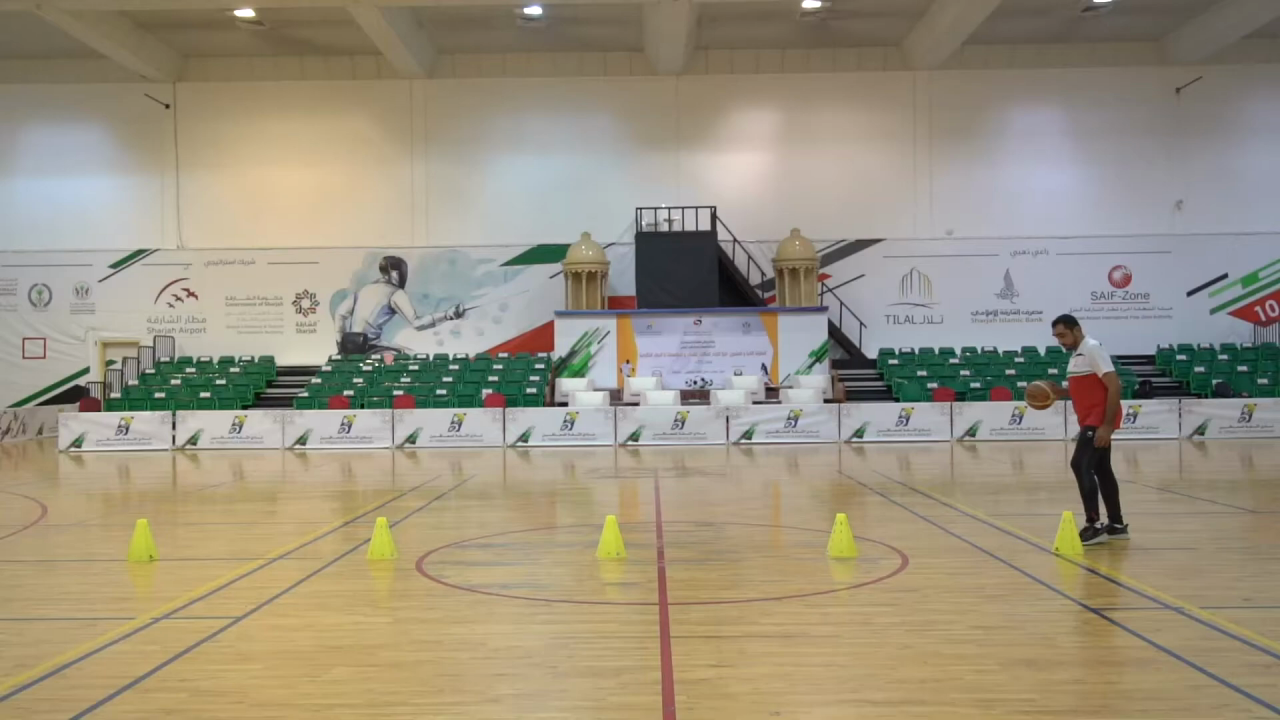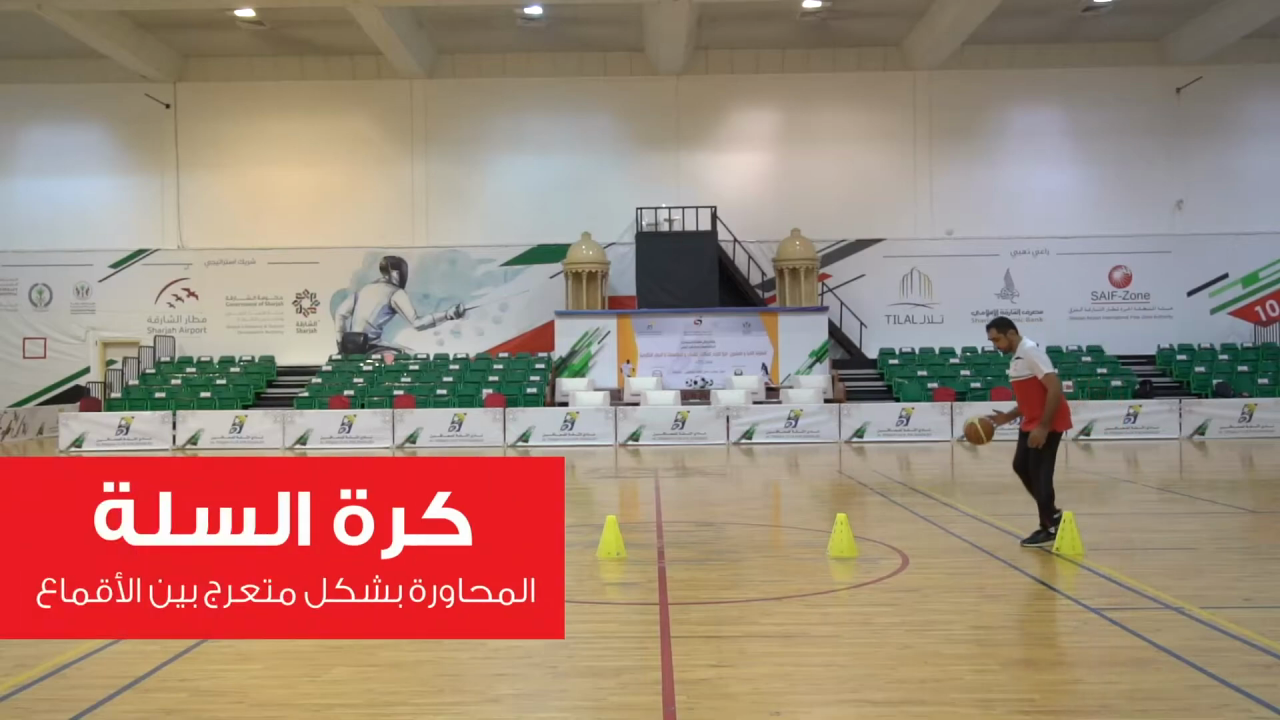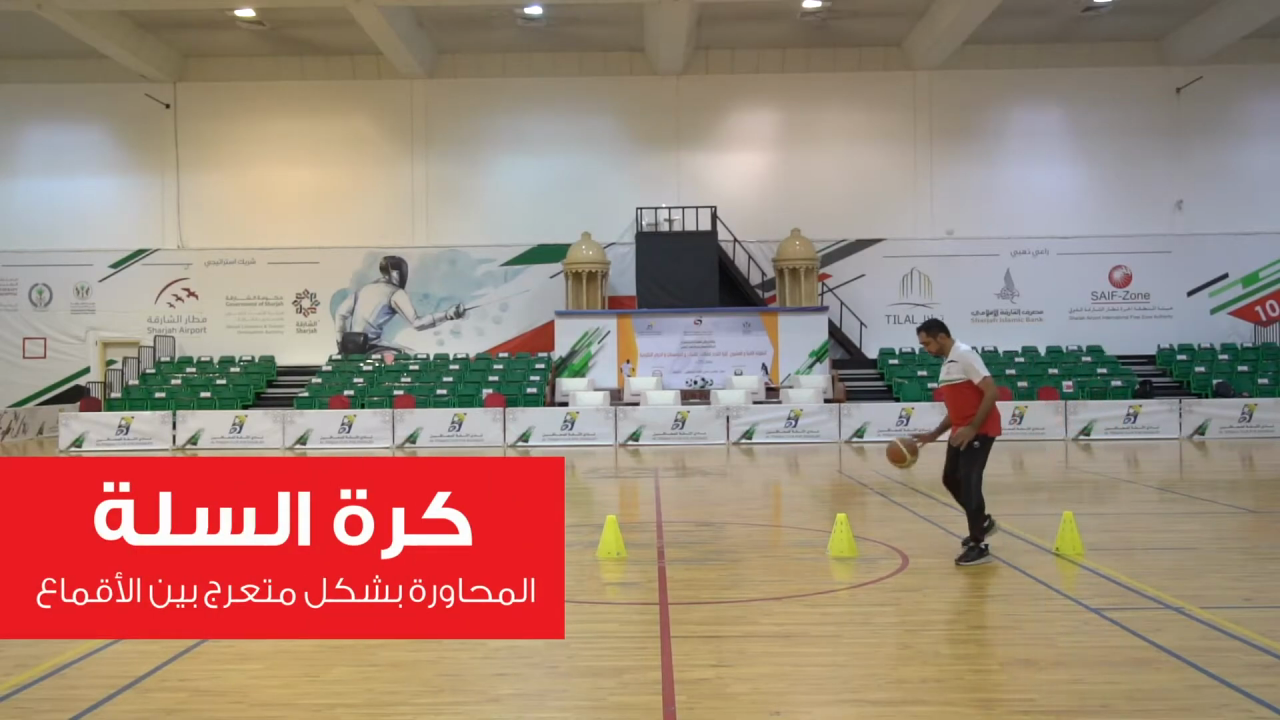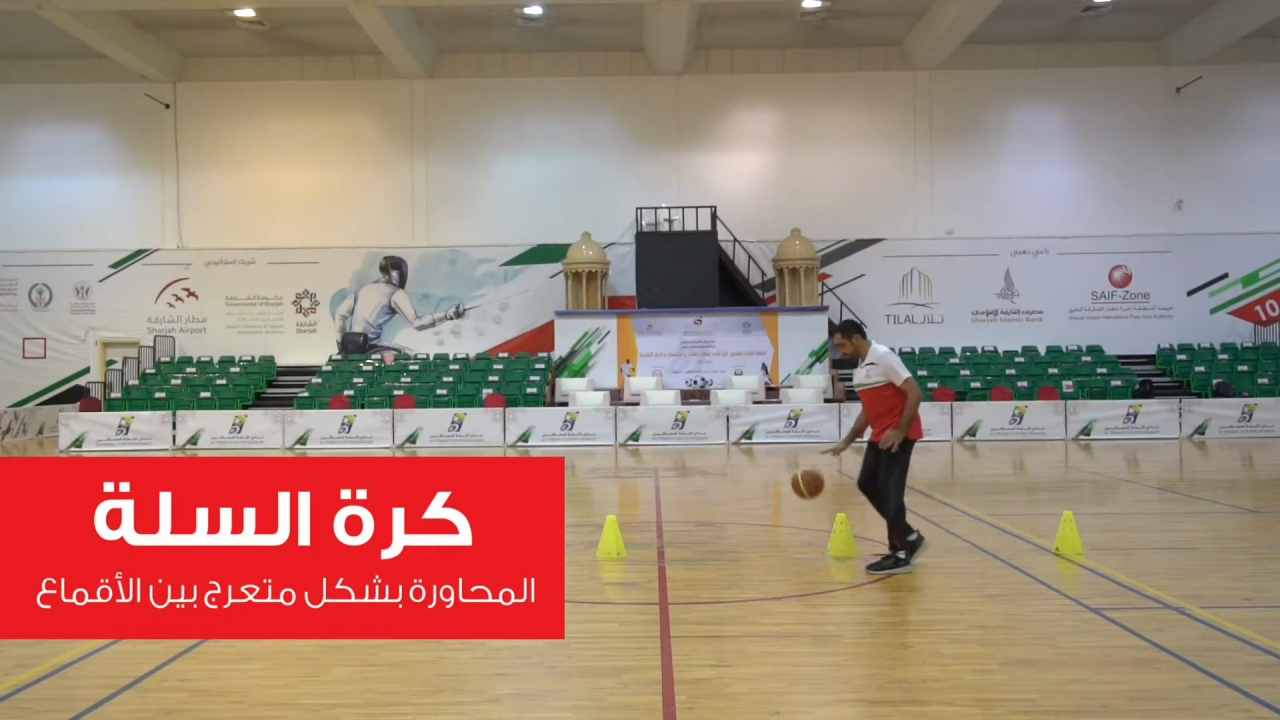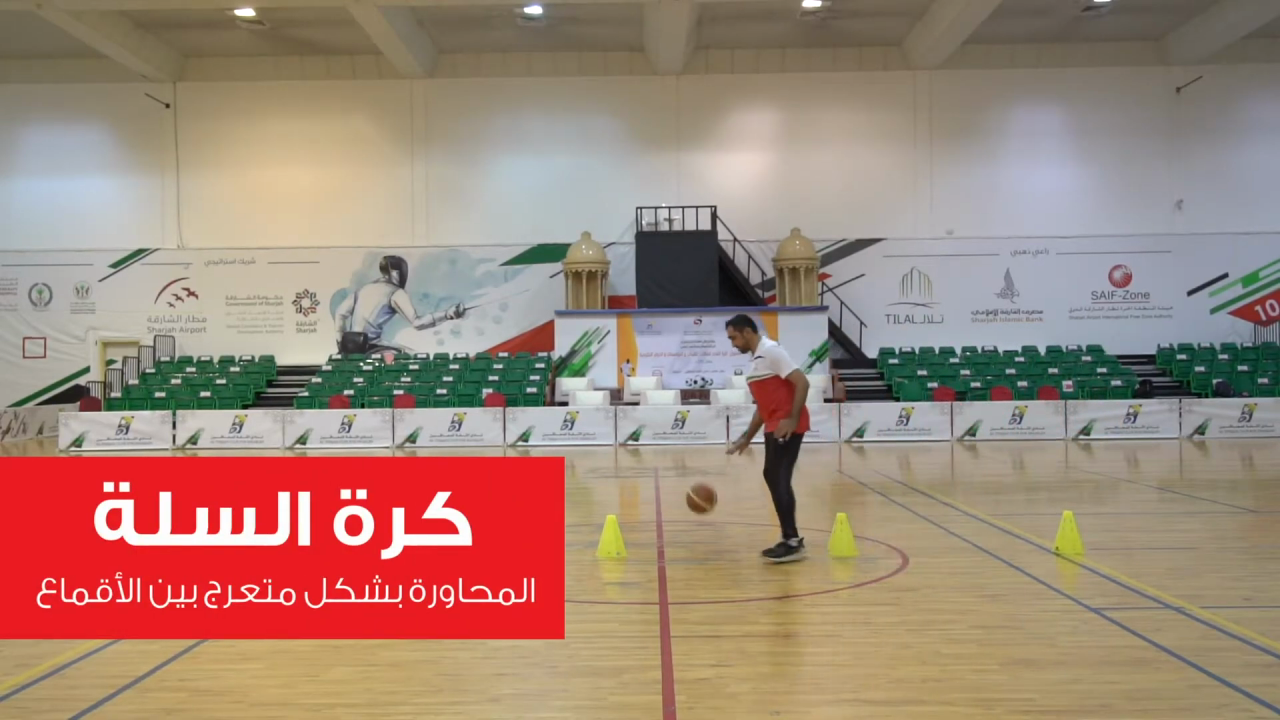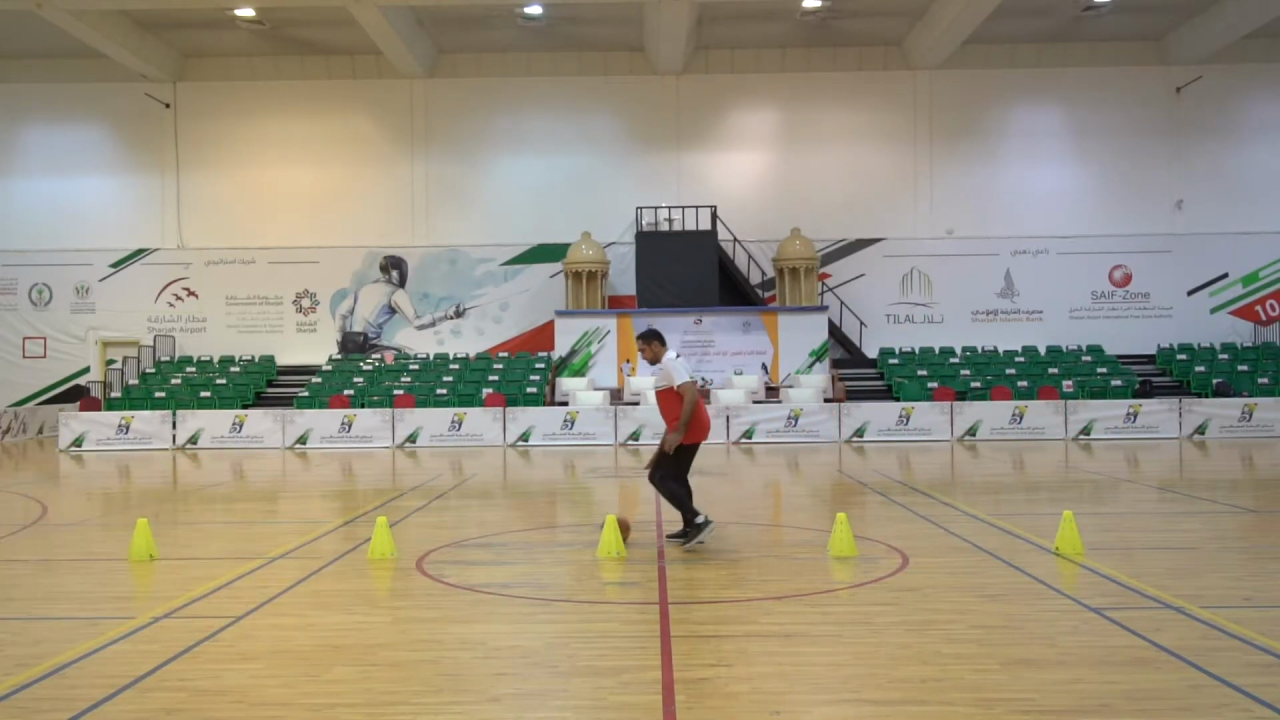
dt=0.7s
person 1, frame 1
left shoulder: (1093, 349)
right shoulder: (1076, 355)
left elbow: (1114, 387)
left wrist: (1107, 425)
right wrist: (1060, 391)
left hip: (1099, 422)
right hip: (1090, 422)
left knee: (1080, 466)
right knee: (1102, 470)
left ankle: (1094, 526)
right ankle: (1117, 524)
person 1, frame 2
left shoulder: (1030, 351)
right shoulder: (1017, 357)
left elbow: (1055, 388)
left wrist: (1043, 427)
right wrist: (1009, 416)
left hip: (1048, 423)
right hip: (1032, 422)
left knee: (1040, 473)
right knee: (1021, 467)
left ankle: (1048, 529)
right ankle: (1052, 515)
person 1, frame 3
left shoulder: (965, 355)
right shoulder: (948, 363)
left elbow: (991, 392)
left wrist: (972, 428)
right wrist: (934, 434)
left hip: (980, 430)
right hip: (962, 430)
left knee: (967, 480)
right knee: (951, 479)
left ankle: (979, 544)
right ankle: (983, 522)
person 1, frame 4
left shoulder: (884, 357)
right shoulder: (860, 369)
left elbow: (915, 393)
left wrist: (900, 431)
right wrist: (845, 443)
left hip: (899, 434)
right hip: (880, 435)
left knee: (888, 488)
right knee: (867, 483)
left ankle: (899, 554)
right ankle: (909, 537)
person 1, frame 5
left shoulder: (771, 351)
right shoulder: (756, 359)
left elbow: (802, 383)
left wrist: (793, 419)
right wrist: (745, 439)
left hip: (786, 425)
right hip: (775, 426)
left knee: (778, 479)
right knee: (772, 478)
left ankle: (791, 543)
right ankle: (791, 539)
person 1, frame 6
left shoulder: (671, 364)
right shoulder: (670, 365)
left elbow: (691, 396)
left wrist: (679, 432)
right wrist: (661, 451)
left hip: (688, 430)
right hip: (693, 428)
left knee: (659, 476)
right knee: (676, 476)
left ankle: (697, 520)
right ankle: (691, 528)
